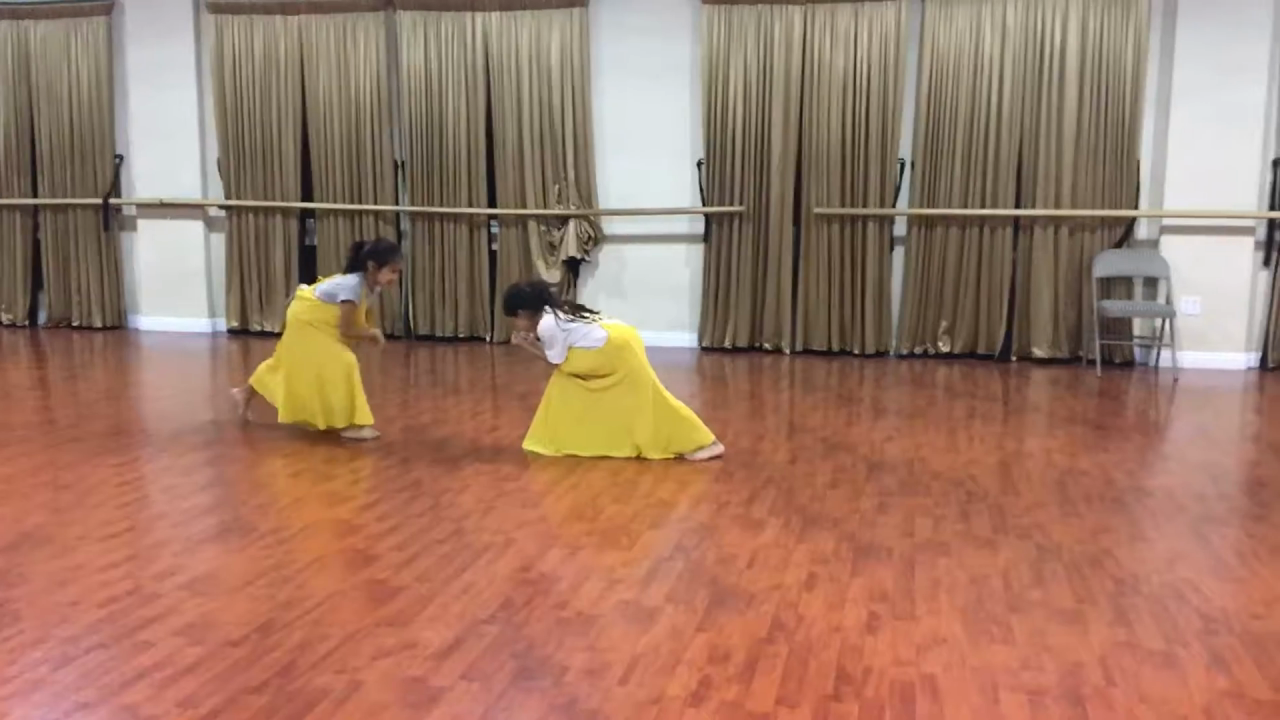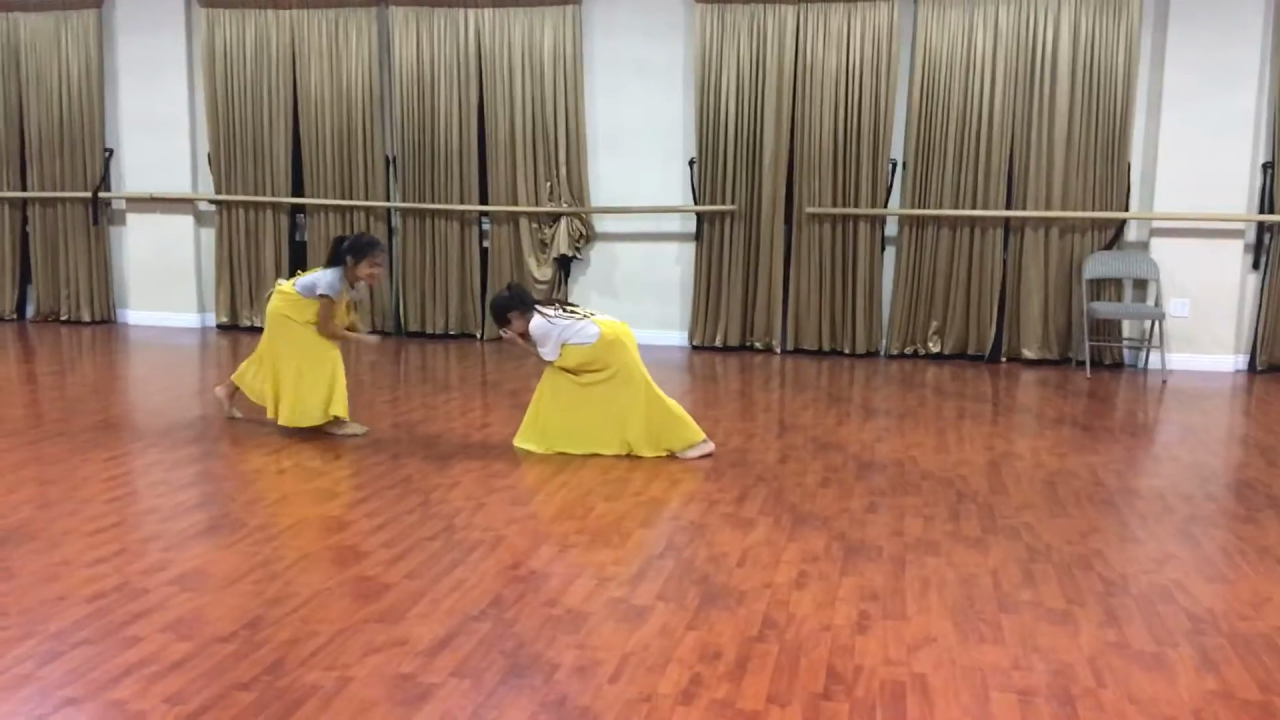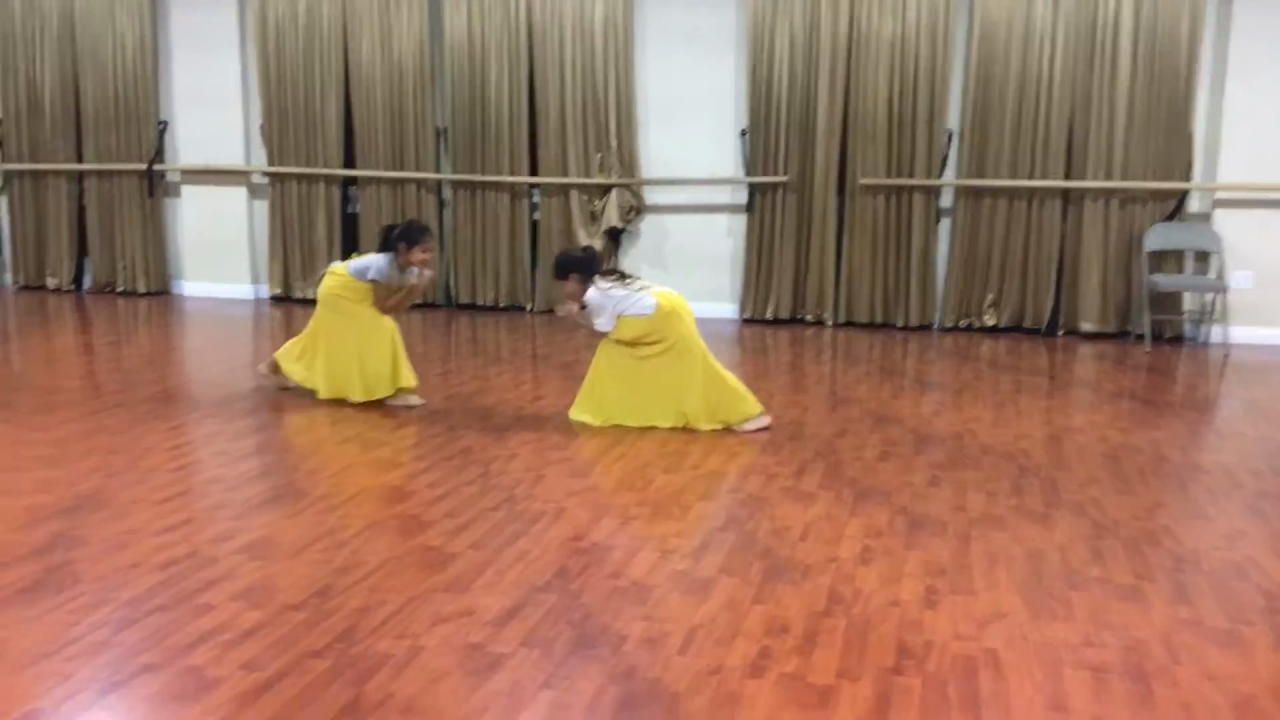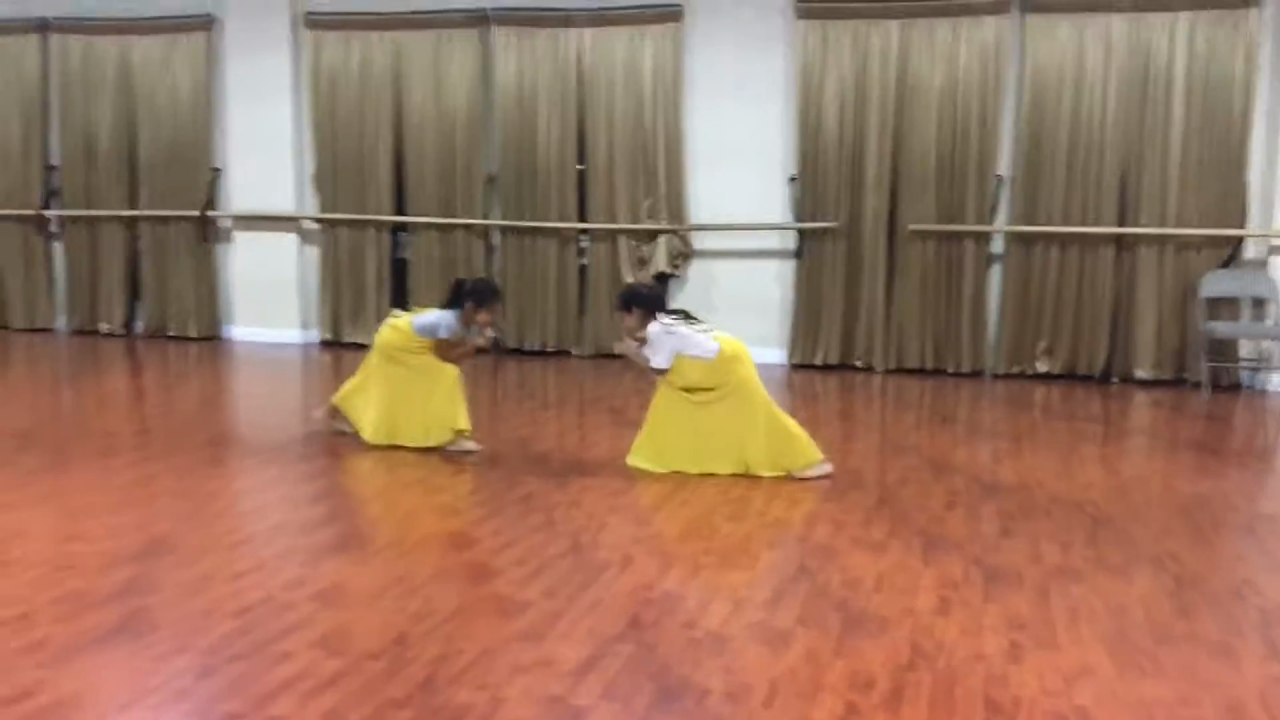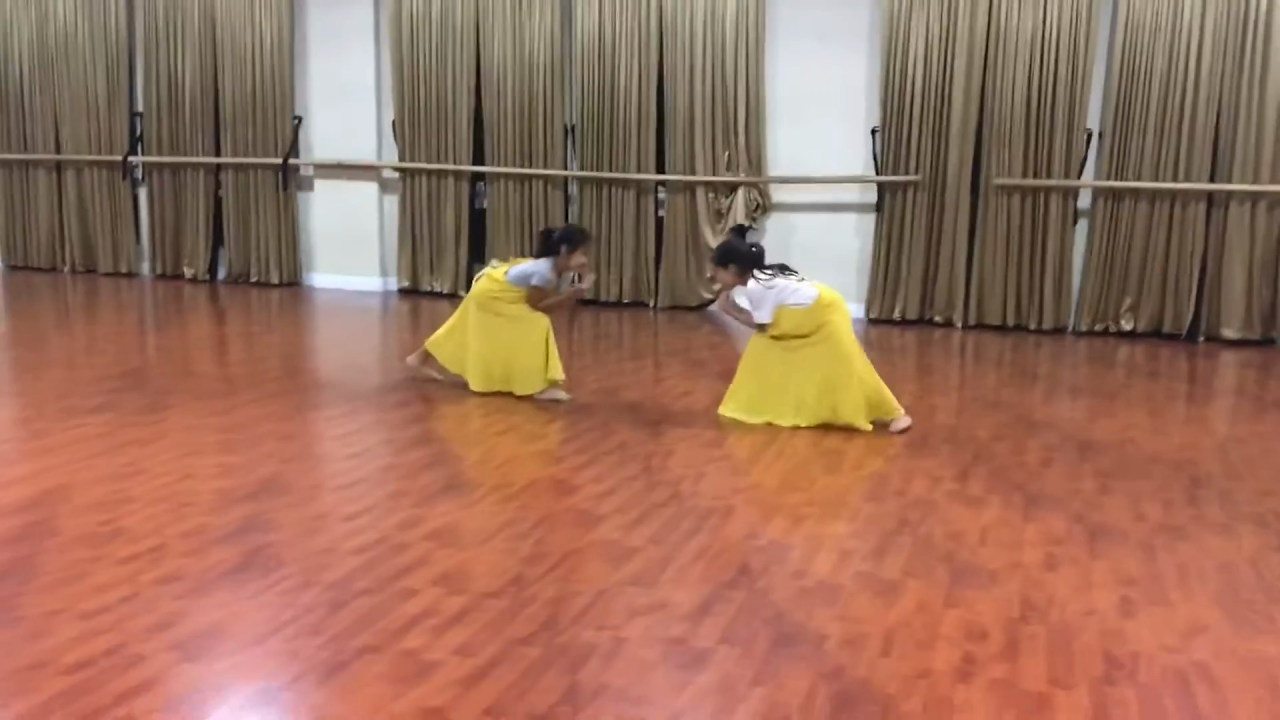
dt=0.4s
person 1, frame 1
left shoulder: (546, 326)
right shoulder: (553, 314)
left elbow: (557, 361)
right elbow: (561, 351)
left wrist: (527, 345)
right wrist: (533, 342)
left hip: (618, 348)
right hip: (611, 345)
left knee: (648, 398)
right knee: (564, 383)
left ankle: (703, 443)
right ankle: (564, 438)
person 1, frame 2
left shoulder: (538, 325)
right shoulder: (543, 312)
left elbow: (550, 358)
right elbow: (552, 349)
left wrist: (519, 342)
right wrist: (523, 340)
left hip: (610, 344)
right hip: (604, 340)
left knee: (641, 396)
right knee: (557, 379)
left ankle: (694, 441)
right ankle: (556, 436)
person 1, frame 3
left shoulder: (594, 295)
right shoulder: (602, 283)
left elbow: (604, 329)
right elbow: (609, 319)
left wrist: (575, 315)
right wrist: (579, 310)
left hip: (666, 317)
right hip: (660, 313)
left knee: (697, 368)
right knee: (613, 351)
left ankle: (749, 414)
right ankle: (610, 407)
person 1, frame 4
left shoulder: (656, 330)
right shoulder: (664, 322)
left elbow: (660, 369)
left wrist: (632, 353)
right wrist: (638, 345)
left hip: (727, 363)
right hip: (719, 360)
left knee: (758, 413)
right knee: (670, 395)
left ankle: (809, 462)
person 1, frame 5
left shoulder: (755, 286)
right shoulder: (759, 277)
left elbow: (761, 325)
right elbow: (766, 321)
left wrist: (730, 309)
right wrist: (732, 306)
left hip: (825, 312)
right hip: (808, 317)
left knee: (846, 364)
right knee: (764, 346)
left ankle: (893, 415)
person 2, frame 1
left shoulder: (372, 285)
right shoulder: (354, 286)
left elbow: (363, 316)
right elbow: (348, 330)
left wrist: (370, 333)
right wrist: (371, 332)
left hip: (311, 318)
right hip: (307, 318)
left knee: (291, 363)
right knee: (341, 363)
left ankle: (246, 394)
right ankle: (348, 424)
person 2, frame 2
left shoulder: (355, 281)
right shoulder: (332, 281)
left elbow: (346, 315)
right elbow: (325, 328)
left wrist: (360, 333)
right wrist: (359, 338)
left hip: (294, 313)
right hip: (287, 313)
left knee: (270, 360)
right knee: (323, 357)
left ankle: (227, 390)
right ankle: (331, 420)
person 2, frame 3
left shoulder: (410, 269)
right shoulder: (382, 265)
left elbow: (398, 306)
right elbow: (384, 307)
left wrist: (420, 286)
right wrist: (410, 288)
left hip: (352, 296)
right hip: (338, 293)
left knee: (324, 337)
right knee: (382, 330)
left ankle: (273, 366)
right ankle: (392, 391)
person 2, frame 4
left shoulder: (469, 324)
right shoulder: (450, 323)
left elbow: (455, 354)
right elbow: (446, 357)
left wrist: (479, 343)
right wrist: (474, 345)
left hip: (396, 341)
right hip: (397, 343)
left knee: (372, 383)
right knee: (445, 376)
left ankle: (334, 412)
right ankle: (449, 436)
person 2, frame 5
left shoulder: (564, 272)
right shoulder: (544, 272)
left elbow: (557, 303)
right elbow: (536, 306)
left wrist: (578, 291)
right wrist: (569, 294)
left hip: (490, 292)
right hip: (490, 293)
left knee: (464, 332)
right knee: (537, 325)
left ankle: (420, 358)
right ankle: (540, 386)
